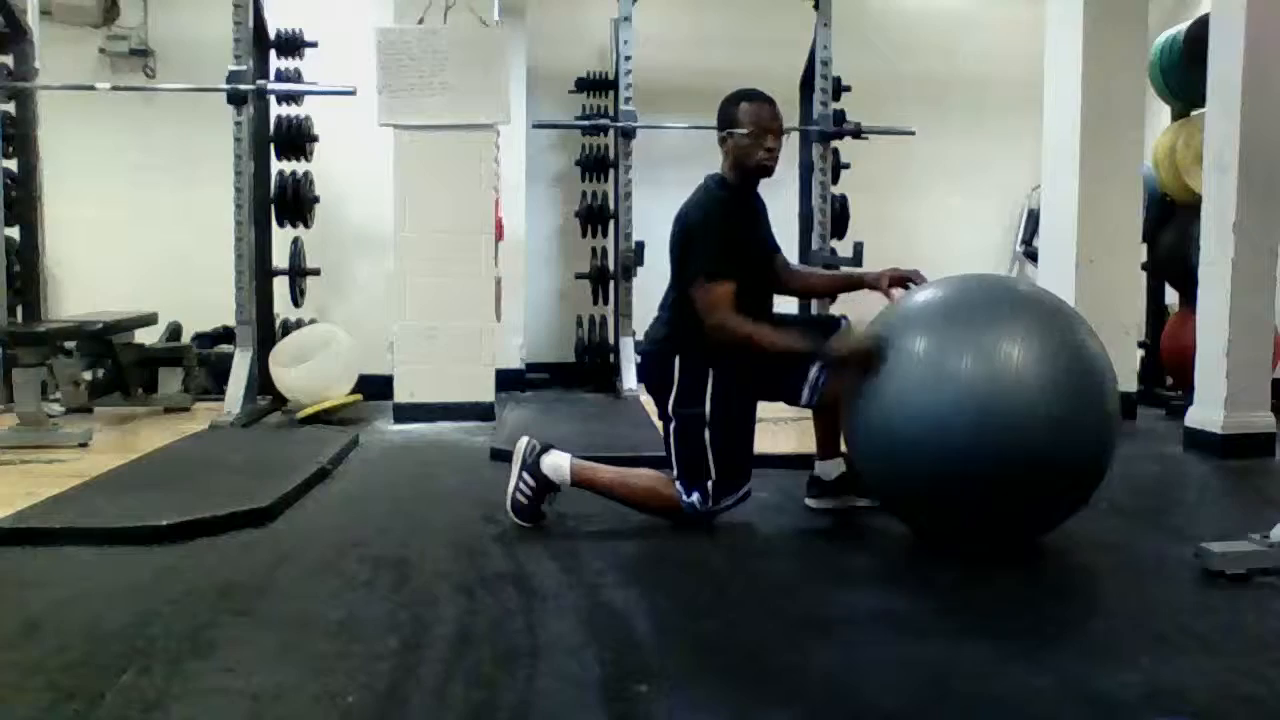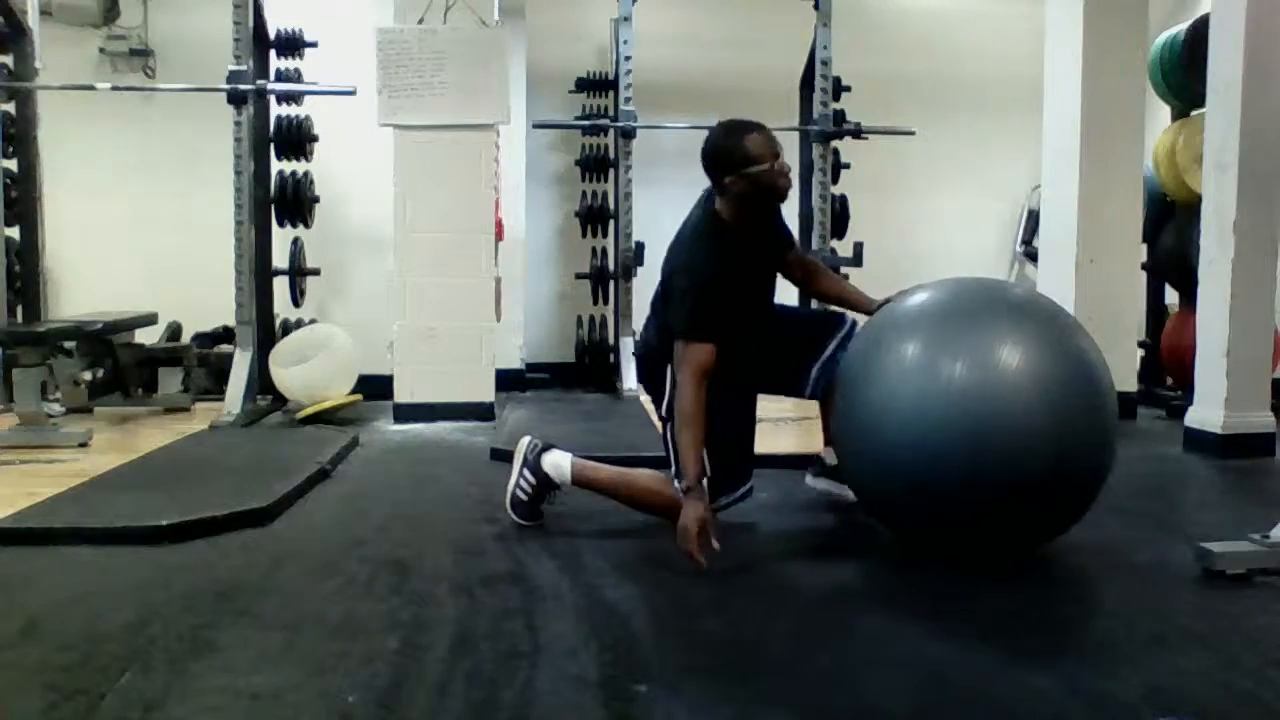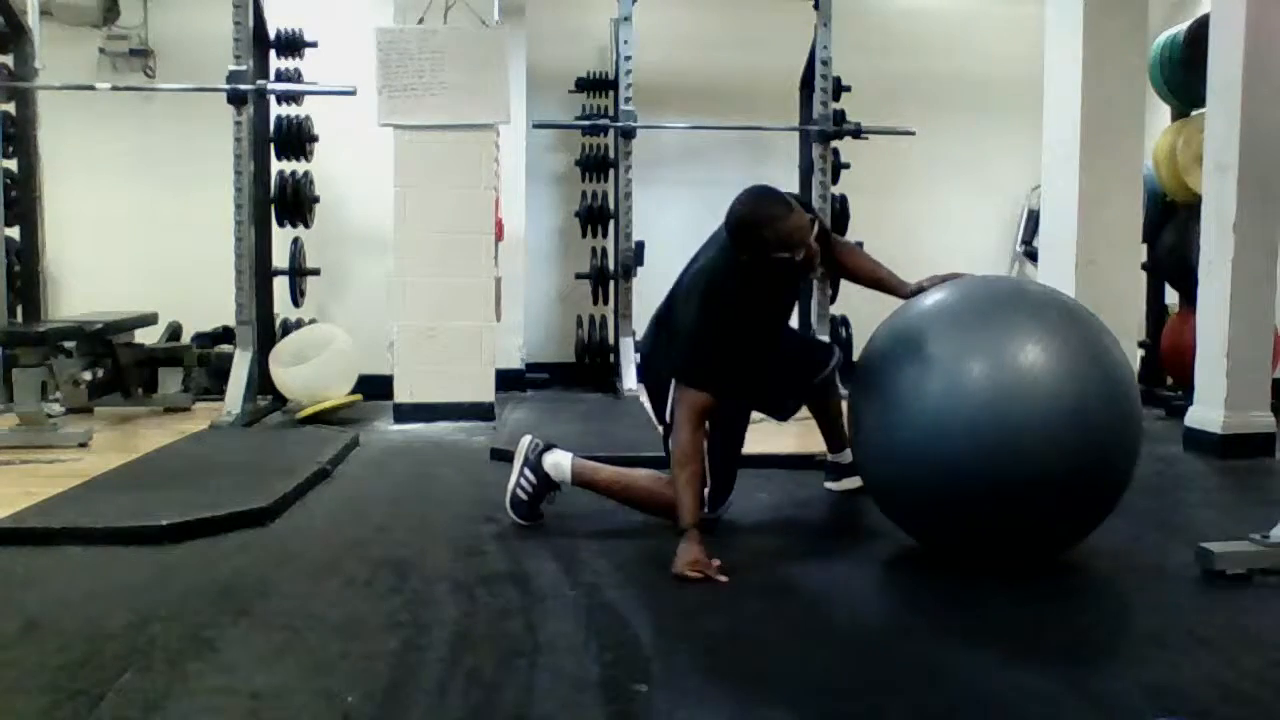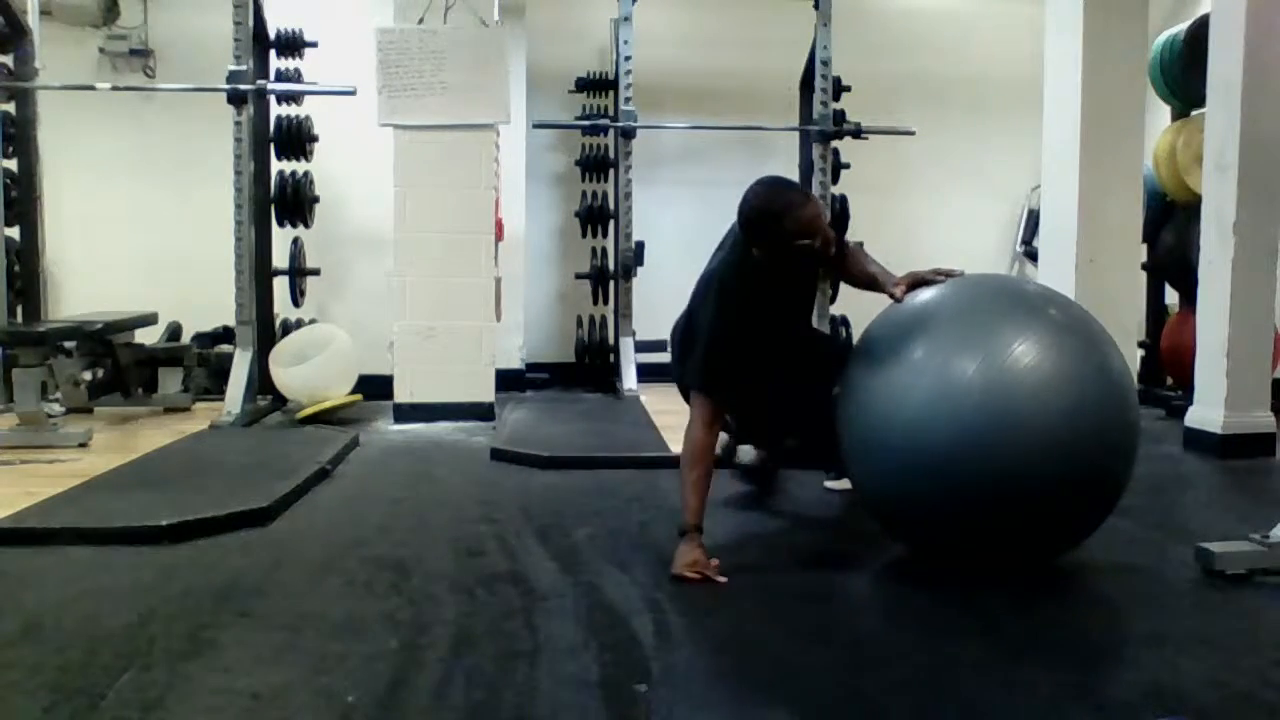
dt=0.5s
person 1, frame 1
left shoulder: (747, 199)
right shoulder: (709, 214)
left elbow: (782, 276)
right elbow: (719, 322)
left wrist: (865, 279)
right wrist: (820, 347)
left hip: (731, 350)
right hip: (691, 361)
left knee: (838, 354)
right knee: (703, 501)
left ankle: (830, 477)
right ankle: (553, 466)
person 1, frame 2
left shoulder: (756, 206)
right shoulder: (700, 260)
left elbow: (800, 268)
right elbow: (692, 377)
left wrist: (874, 306)
right wrist: (693, 495)
right hip: (680, 355)
left knee: (839, 337)
right knee: (716, 492)
left ankle: (833, 468)
right ankle: (551, 465)
person 1, frame 3
left shoulder: (791, 228)
right shoulder: (712, 299)
left elbow: (835, 250)
right elbow: (690, 419)
left wrist: (906, 290)
right wrist: (689, 537)
right hip: (684, 367)
left knee: (823, 362)
right knee: (707, 500)
left ankle: (842, 463)
right ankle: (554, 464)
person 1, frame 4
left shoulder: (795, 230)
right shoulder: (730, 298)
left elbow: (845, 256)
right elbow: (704, 418)
left wrist: (887, 280)
right wrist: (690, 537)
right hip: (729, 380)
right ankle: (766, 453)
